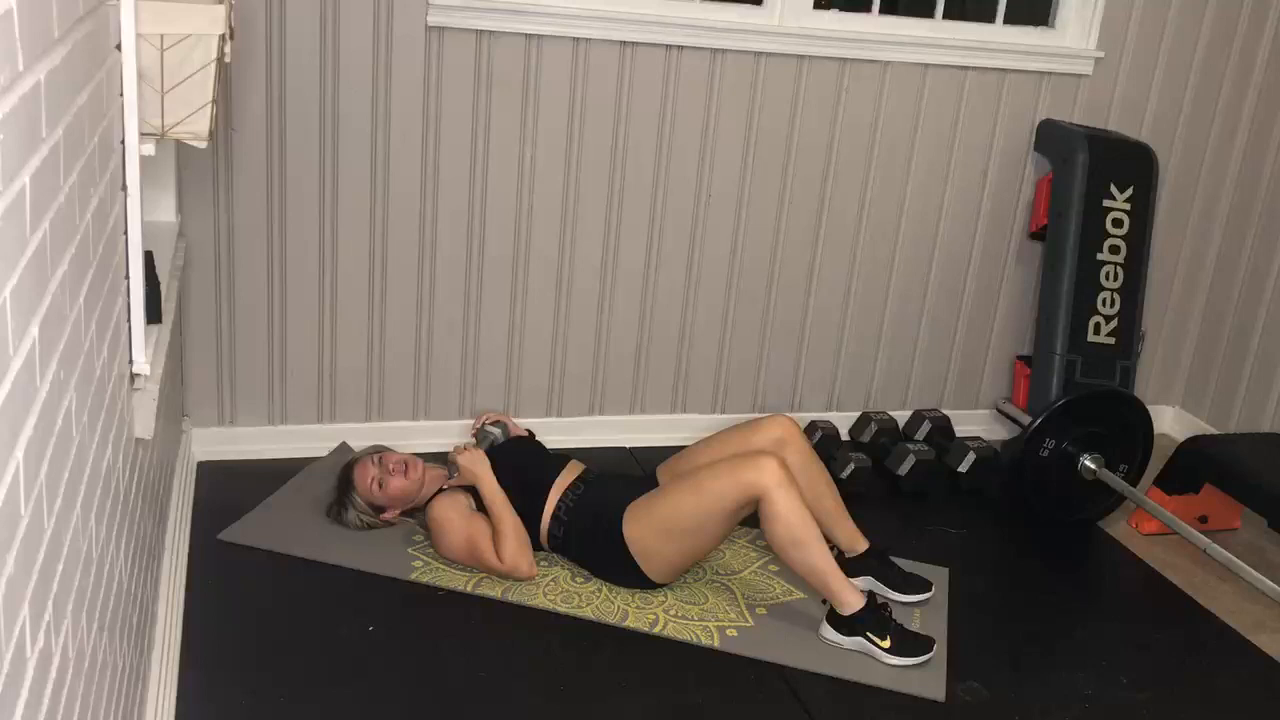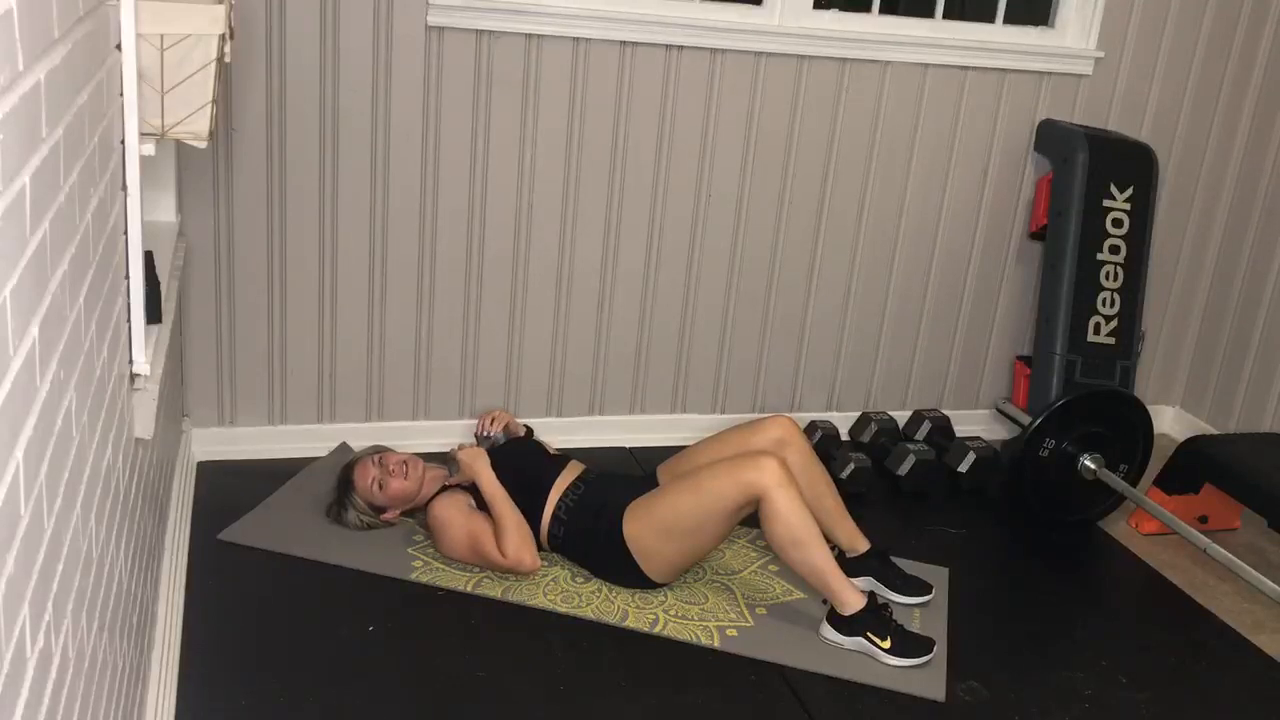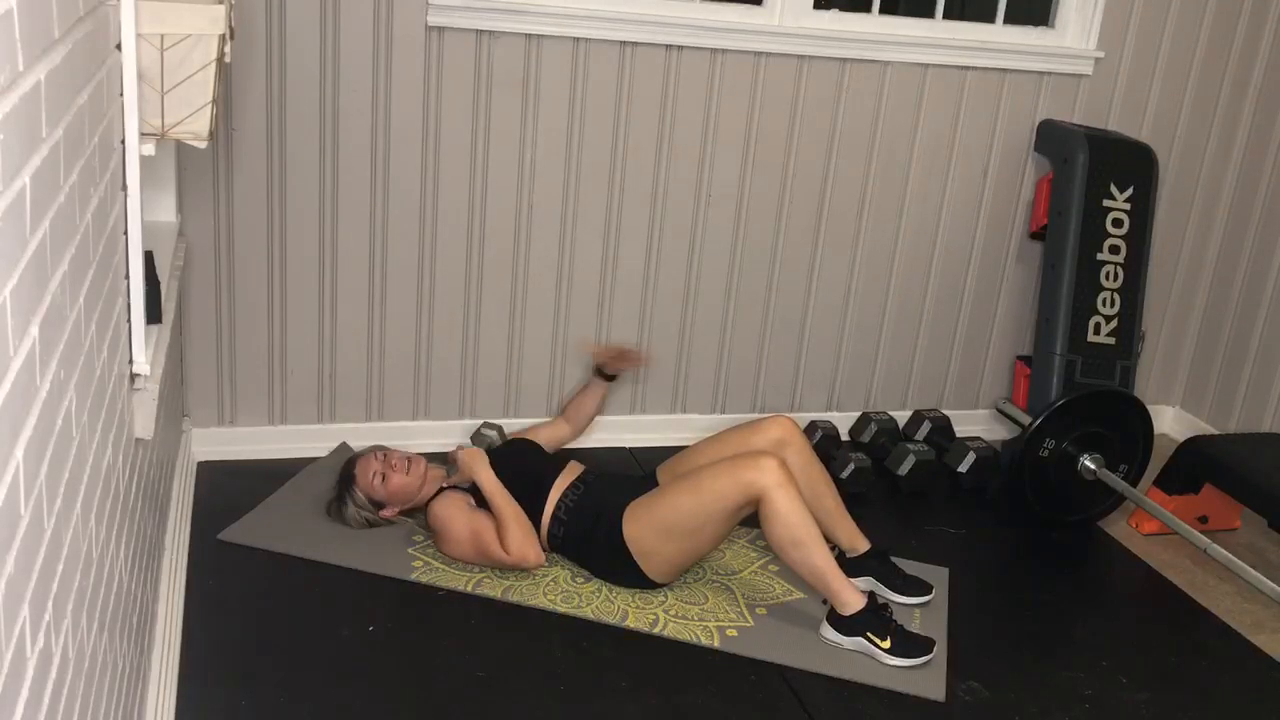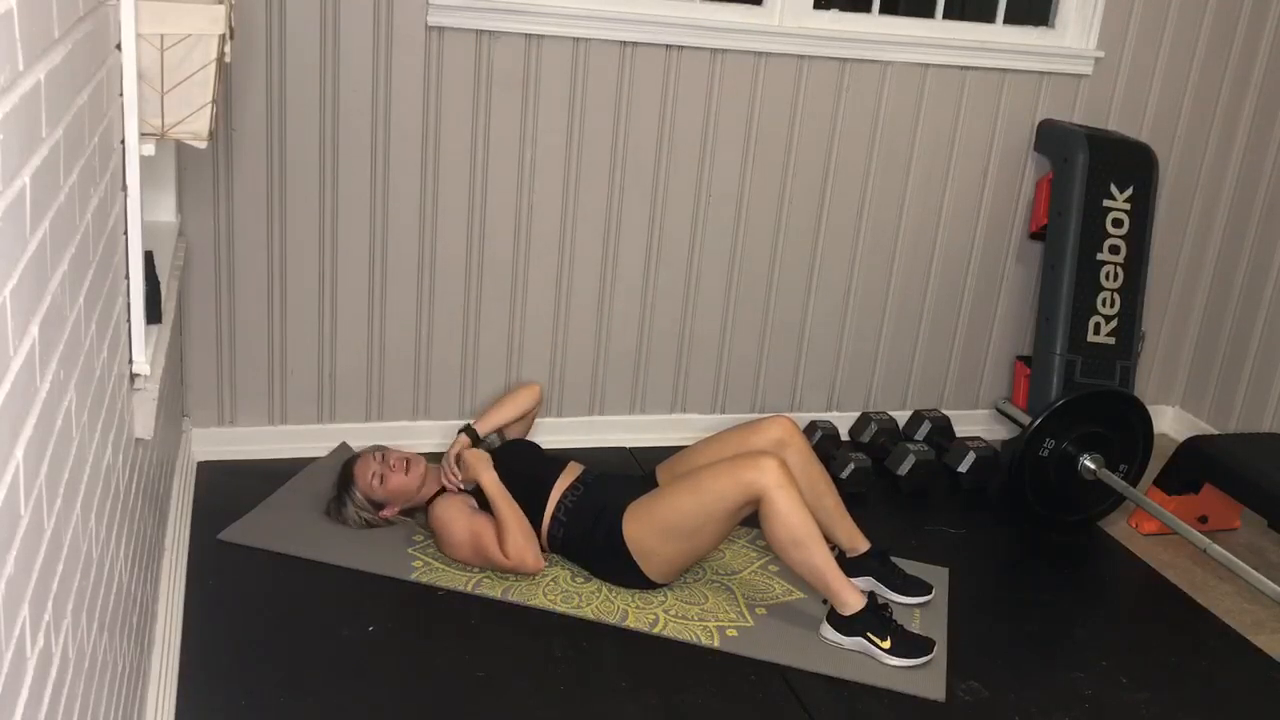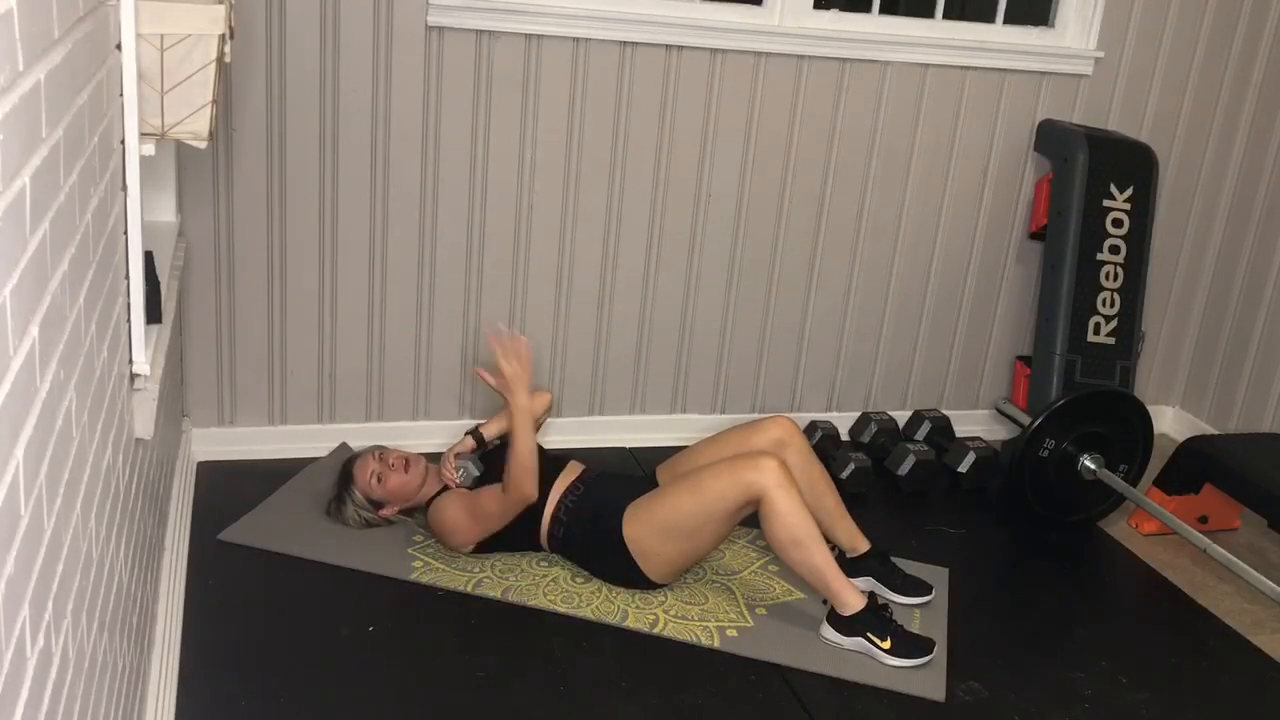
dt=1s
person 1, frame 1
left shoulder: (460, 470)
right shoulder: (444, 515)
right elbow: (520, 564)
left wrist: (516, 434)
right wrist: (486, 477)
left hip: (634, 489)
right hip: (618, 541)
left knee: (781, 431)
right knee: (764, 473)
left ankle: (860, 559)
right ankle: (851, 615)
person 1, frame 2
left shoulder: (460, 471)
right shoulder: (445, 515)
right elbow: (522, 558)
left wrist: (517, 431)
right wrist: (484, 474)
left hip: (633, 490)
right hip: (619, 541)
left knee: (781, 432)
right knee: (765, 474)
left ankle: (859, 560)
right ankle: (851, 615)
person 1, frame 3
left shoulder: (486, 458)
right shoulder: (447, 514)
left elbow: (571, 425)
right elbow: (527, 553)
left wrist: (605, 372)
right wrist: (483, 476)
left hip: (634, 491)
right hip: (620, 541)
left knee: (779, 432)
right knee: (764, 473)
left ankle: (860, 560)
right ankle: (851, 615)
person 1, frame 4
left shoulder: (475, 453)
right shoulder: (447, 516)
left elbow: (530, 392)
right elbow: (526, 559)
left wrist: (469, 435)
right wrist: (485, 477)
left hip: (636, 489)
right hip: (620, 541)
left knee: (780, 432)
right knee: (765, 473)
left ankle: (861, 560)
right ankle: (852, 616)
person 1, frame 5
left shoulder: (467, 467)
right shoulder: (449, 514)
left elbow: (542, 402)
right elbow: (522, 492)
left wrist: (473, 440)
right wrist: (513, 390)
left hip: (637, 490)
right hip: (618, 542)
left knee: (780, 431)
right knee: (764, 474)
left ankle: (860, 558)
right ankle: (851, 614)
